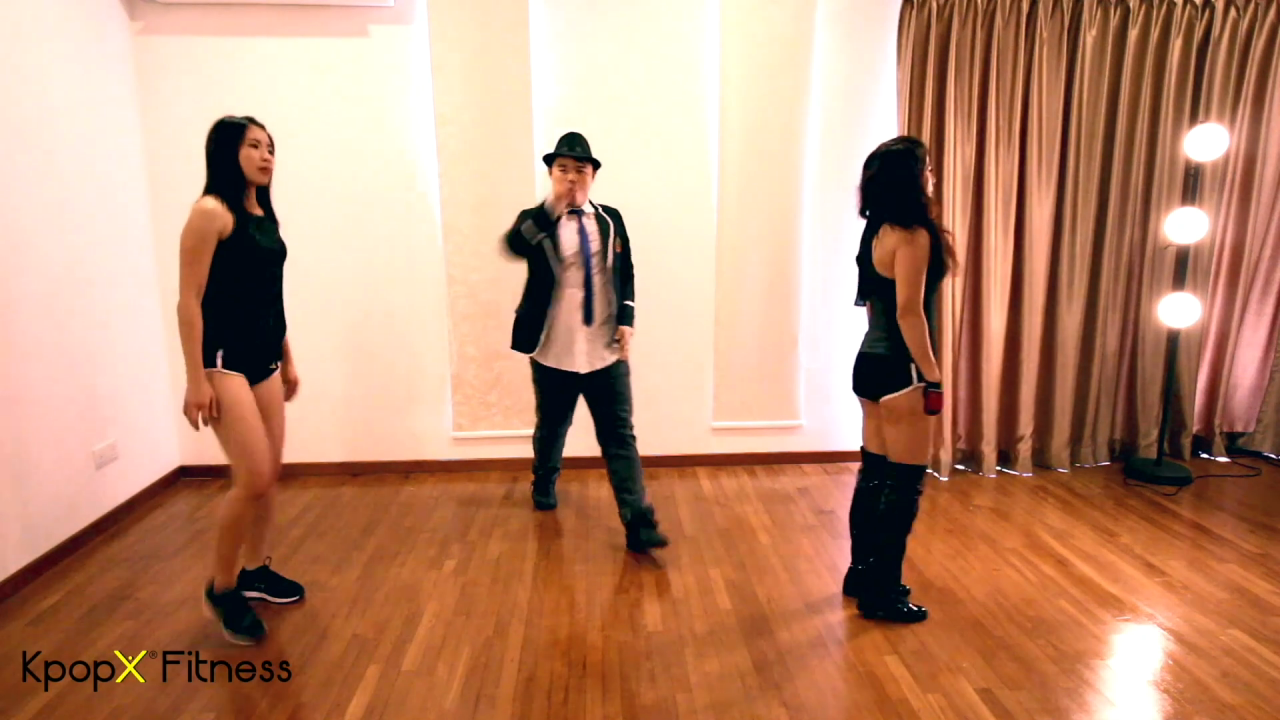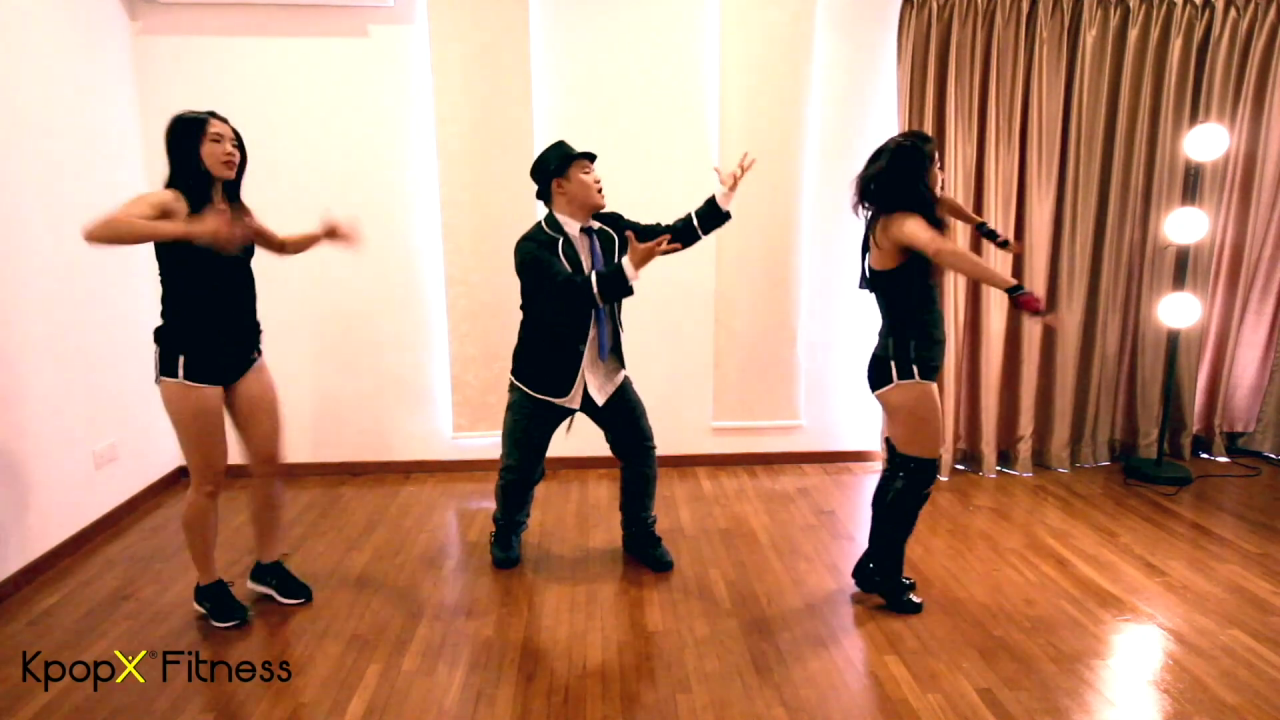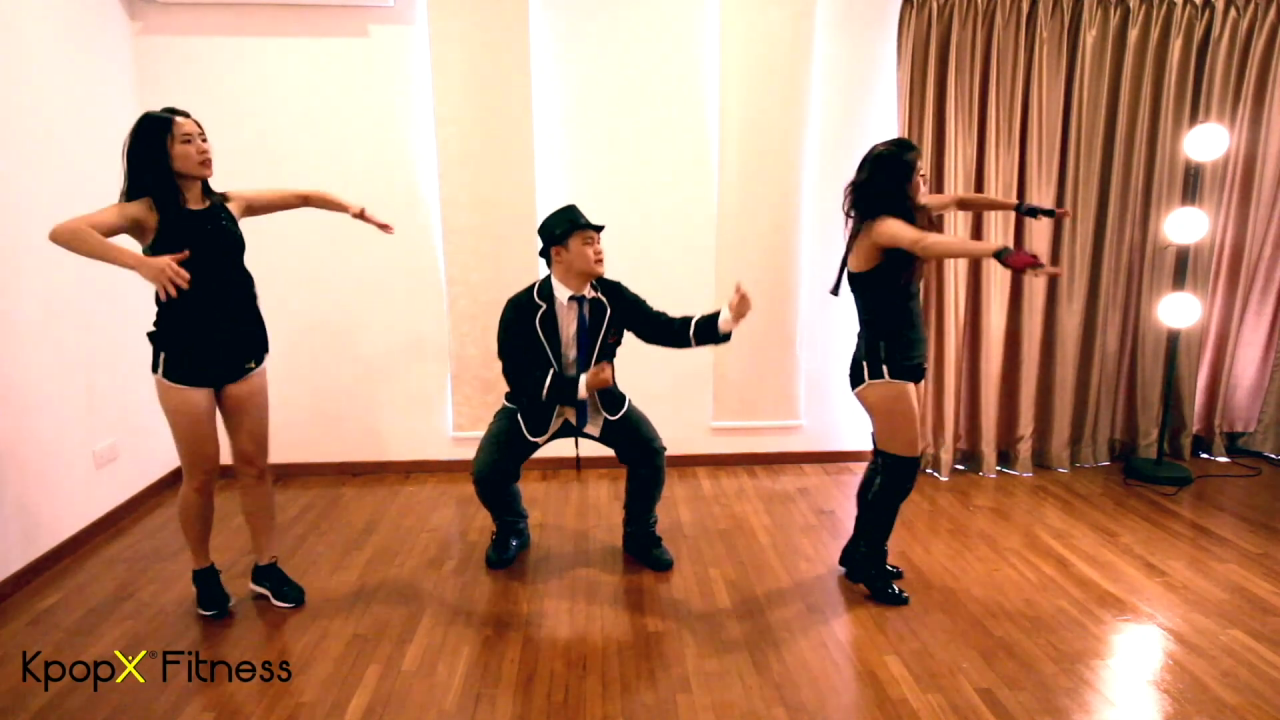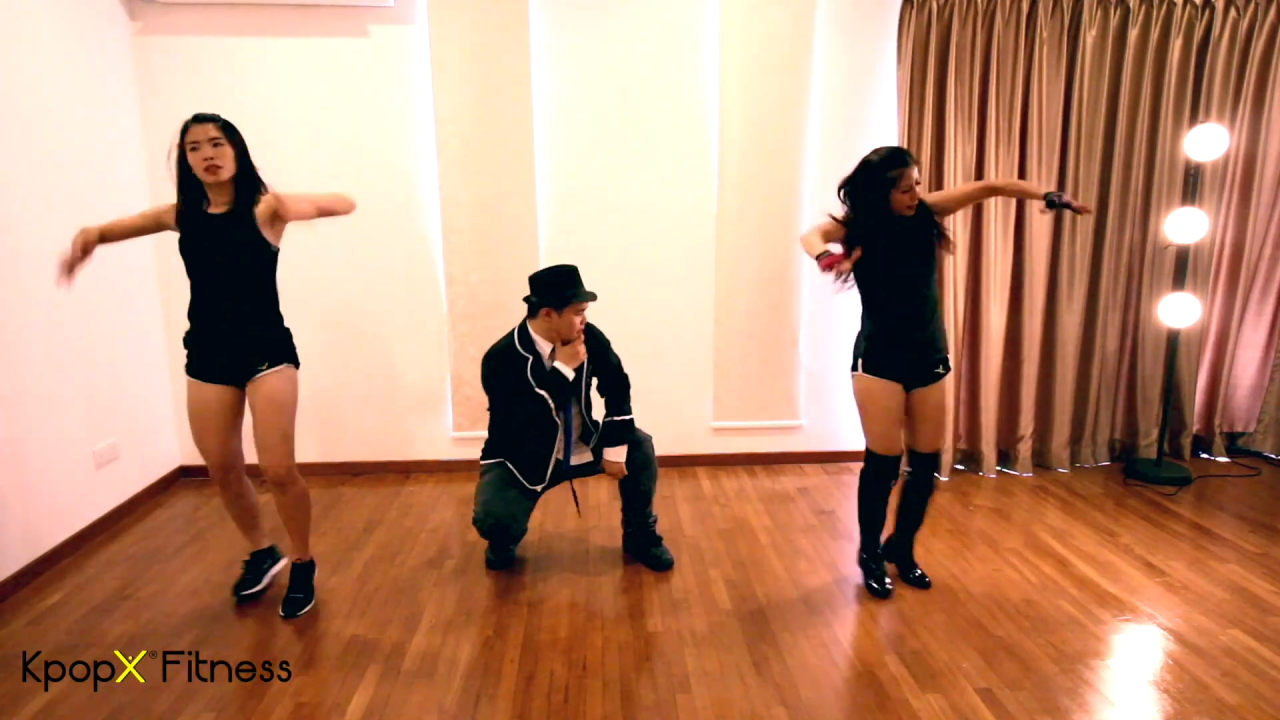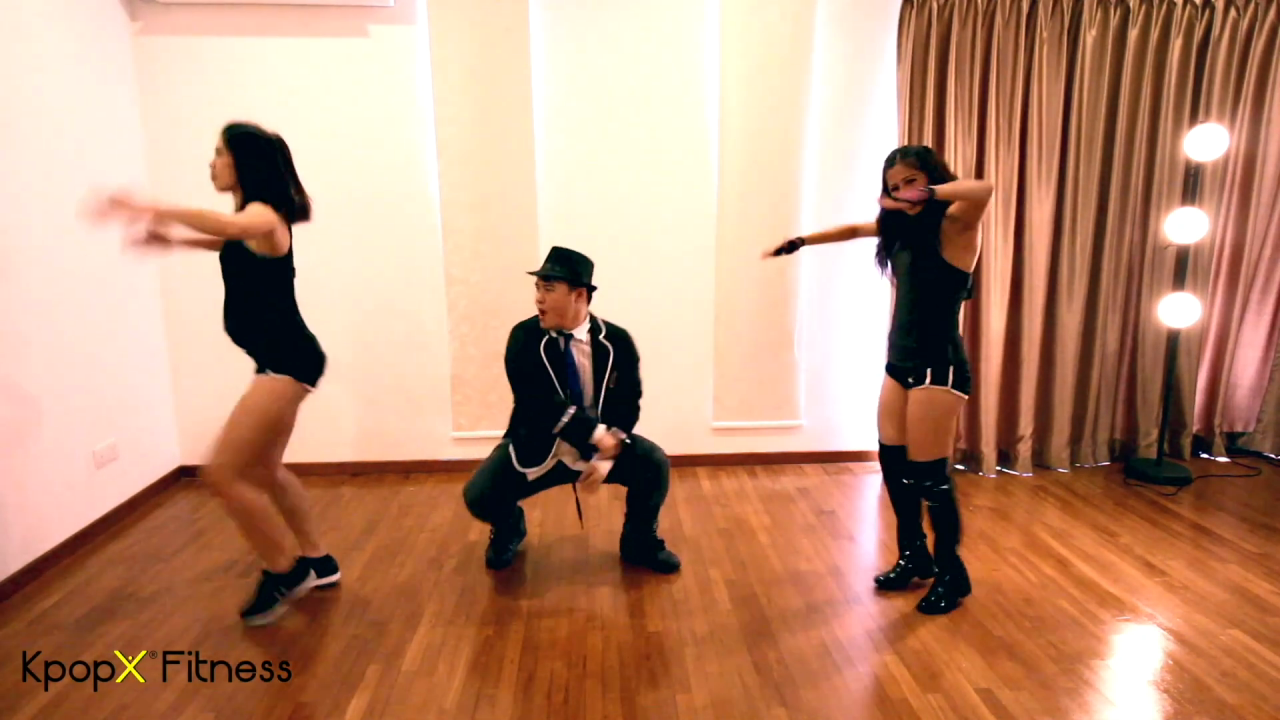
dt=1s
person 1, frame 1
left shoulder: (264, 216)
right shoulder: (211, 212)
right elbow: (189, 299)
left wrist: (287, 360)
right wrist: (195, 378)
left hip: (262, 362)
right hip: (223, 362)
left knee: (269, 475)
right knee: (255, 478)
left ankle: (253, 571)
right ankle: (223, 589)
person 1, frame 2
left shoulder: (234, 212)
right shoulder: (169, 204)
left elbow: (283, 245)
right elbow: (98, 231)
left wrist: (321, 234)
right wrist: (190, 229)
left hip: (241, 354)
right hip: (188, 360)
left knee: (268, 464)
right knee: (209, 480)
left ankle: (268, 567)
right ankle: (208, 587)
person 1, frame 3
left shoulder: (231, 204)
right shoulder: (144, 211)
left elbow: (303, 197)
right elbow: (63, 232)
left wrist: (352, 209)
right wrist: (141, 262)
left hip: (242, 352)
right hip: (183, 360)
left knee: (254, 466)
right knee: (200, 476)
left ankle: (266, 568)
right ankle: (203, 572)
person 1, frame 4
left shoulder: (267, 206)
right shoulder: (180, 215)
left elbow: (346, 204)
right elbow: (108, 231)
left wrist: (311, 205)
right wrist: (87, 238)
left hip: (267, 352)
right hip: (208, 358)
left knee: (279, 470)
right knee: (224, 472)
left ankle: (303, 565)
right ankle: (263, 553)
person 1, frame 5
left shoulder: (263, 217)
right shoulder: (253, 220)
left elbow: (229, 226)
right elbow: (229, 240)
left wrist: (152, 209)
right wrist: (172, 239)
left hip: (287, 361)
right hip: (282, 360)
left knee: (223, 474)
right knee: (261, 470)
left ankle: (283, 569)
right ankle: (315, 559)
person 2, frame 1
left shoulder: (882, 229)
right shoulder: (912, 235)
right elbow: (909, 311)
right wrist: (932, 379)
left hip: (871, 363)
right hip: (897, 369)
left knee: (877, 474)
right knee: (905, 484)
left ankle: (864, 574)
right ankle: (883, 594)
person 2, frame 2
left shoulder: (905, 217)
right shoulder: (896, 222)
left elbow: (942, 204)
right elbow: (943, 251)
left wrist: (985, 230)
right wrist: (1013, 288)
left hip: (911, 363)
right hip: (903, 365)
left knee: (904, 471)
right knee: (915, 474)
left ankle: (876, 563)
right ankle: (883, 575)
person 2, frame 3
left shoulder: (899, 220)
right shoulder: (878, 228)
left elbow: (956, 199)
right elbow: (929, 245)
left wrist: (1021, 209)
right wrist: (1001, 253)
left hip: (904, 362)
right hip: (882, 365)
left knee: (890, 464)
right knee: (901, 469)
left ankle: (860, 551)
right ankle: (867, 565)
person 2, frame 4
left shoulder: (925, 214)
right shoulder: (860, 227)
left elbow: (987, 186)
right elbow: (811, 237)
left wrist: (1046, 197)
right wrist: (825, 255)
left hip: (930, 359)
right hip: (879, 361)
left knee: (927, 463)
right knee: (884, 461)
left ankle: (899, 548)
right ankle: (869, 554)
person 2, frame 5
left shoulder: (955, 223)
right shoulder: (902, 228)
left elbow: (983, 189)
right elbow: (856, 228)
left wrist: (926, 195)
right wrist: (802, 241)
left hip: (939, 366)
right hip: (901, 364)
left knee: (930, 475)
right knee: (894, 465)
left ankle: (952, 574)
right ankle: (913, 556)
person 3, frame 1
left shoulder: (612, 221)
right shoulder: (535, 219)
left elbow: (625, 274)
right elbow: (515, 245)
left wrist: (626, 320)
right wrist: (551, 208)
left hip: (606, 350)
right hip: (553, 352)
left knee: (619, 436)
right knee: (551, 428)
left ankle: (639, 523)
right ankle: (545, 480)
person 3, frame 2
left shoulder: (610, 228)
right shoulder: (534, 246)
left elbow: (671, 236)
right elbow: (572, 294)
left wrist: (723, 197)
right wrist: (629, 269)
left hip: (605, 373)
right hip: (546, 378)
left knee: (640, 449)
right knee: (520, 467)
left ankle: (639, 535)
right ankle: (508, 531)
person 3, frame 3
left shoulder: (613, 296)
right shoulder: (522, 308)
left elbow: (665, 329)
right elbow: (518, 376)
left wrist: (725, 319)
right wrist: (581, 384)
left hip: (602, 402)
right hip: (535, 407)
left knee: (649, 452)
right knee: (488, 472)
left ankle: (640, 536)
right ankle: (512, 531)
person 3, frame 4
left shoulder: (589, 338)
right shoulder: (501, 358)
left elbow: (617, 387)
right elbow: (523, 422)
left wrist: (615, 448)
right wrist: (562, 369)
left hip: (580, 447)
right hip: (521, 459)
left knee: (639, 446)
right knee: (492, 521)
left ankle: (639, 535)
right ankle: (506, 539)
person 3, frame 5
left shoulder: (616, 341)
right shoulder: (525, 336)
left elbow: (627, 404)
right elbow: (536, 401)
left wrist: (607, 457)
right wrist: (595, 432)
left hip: (594, 448)
right hip: (534, 448)
left knee: (654, 463)
right knee: (479, 495)
left ankle: (639, 542)
right ankle: (508, 531)
